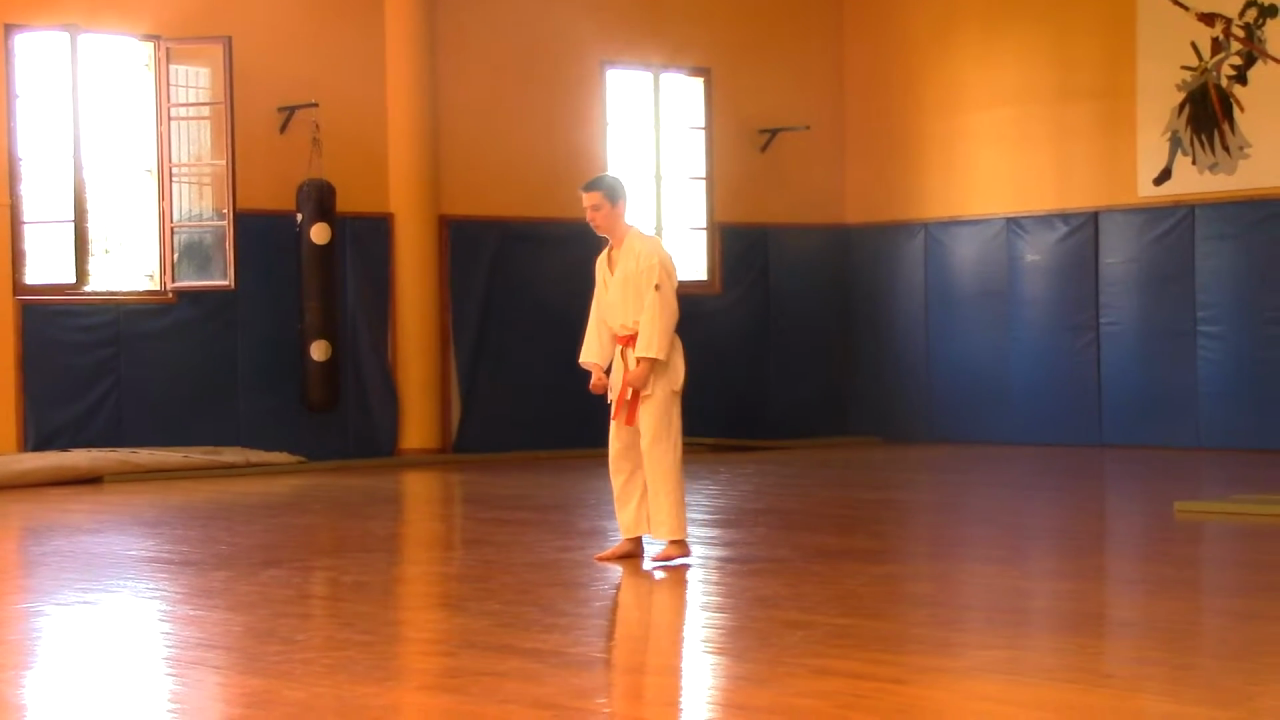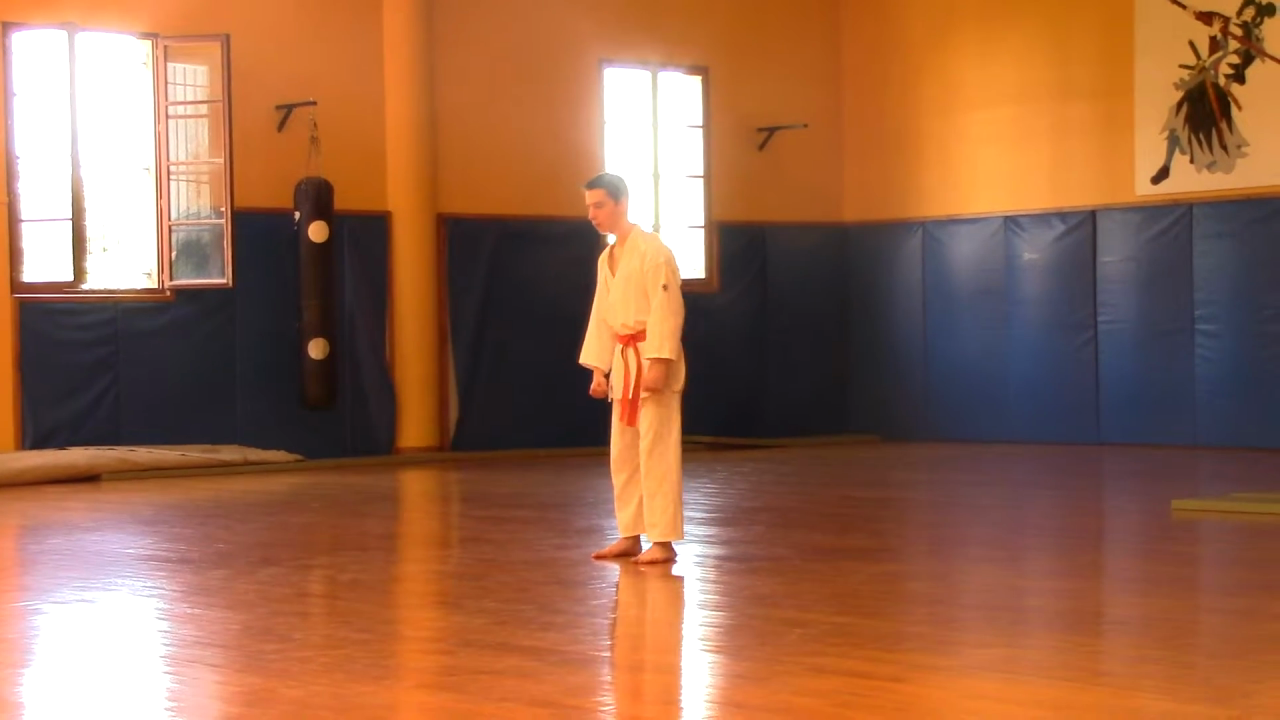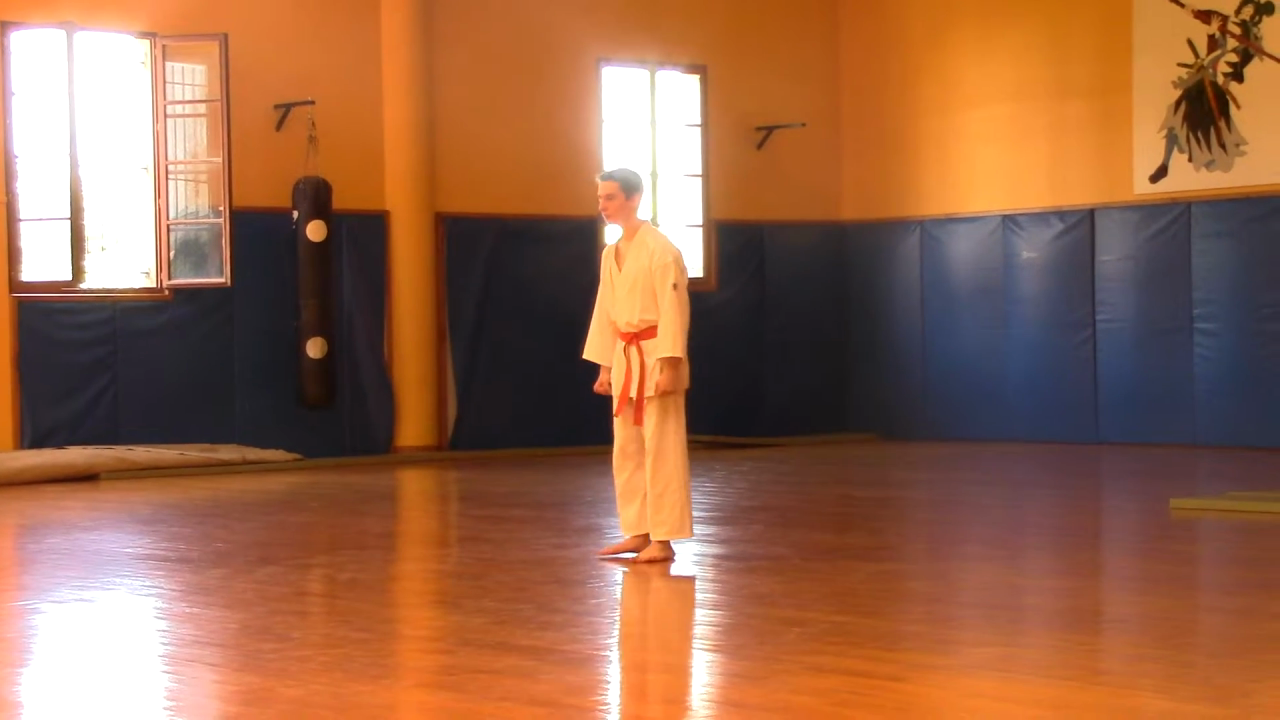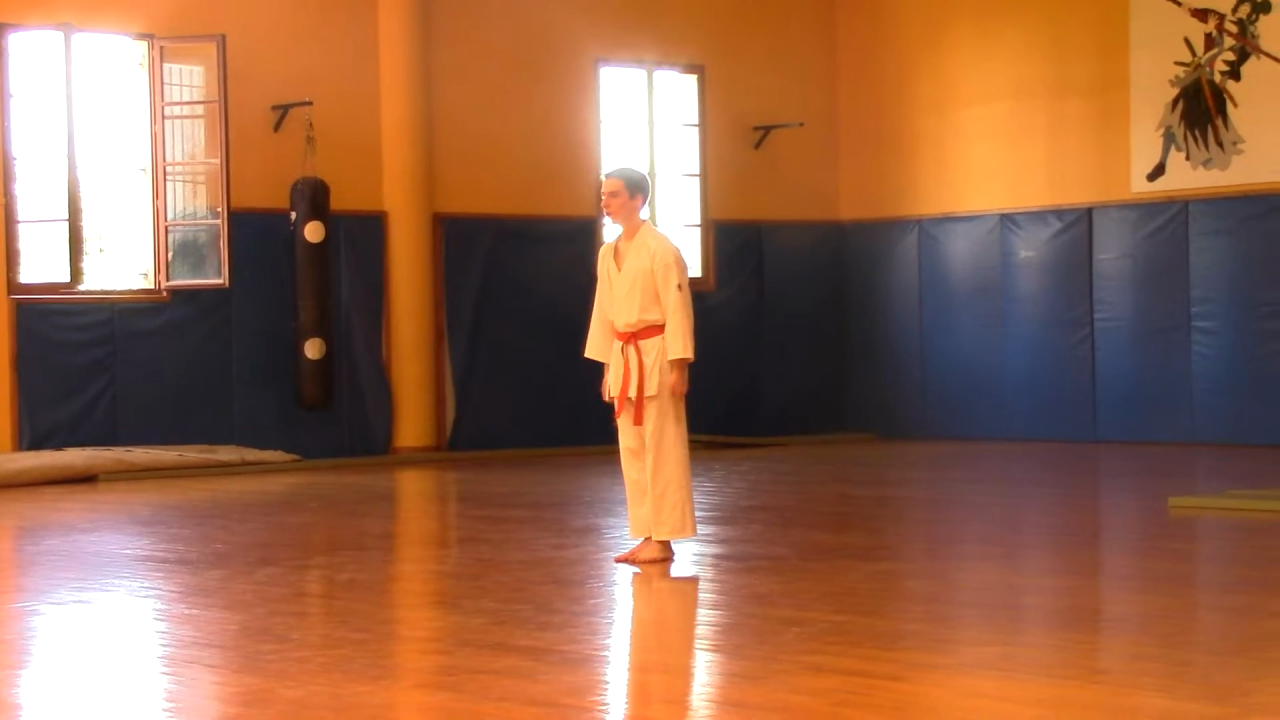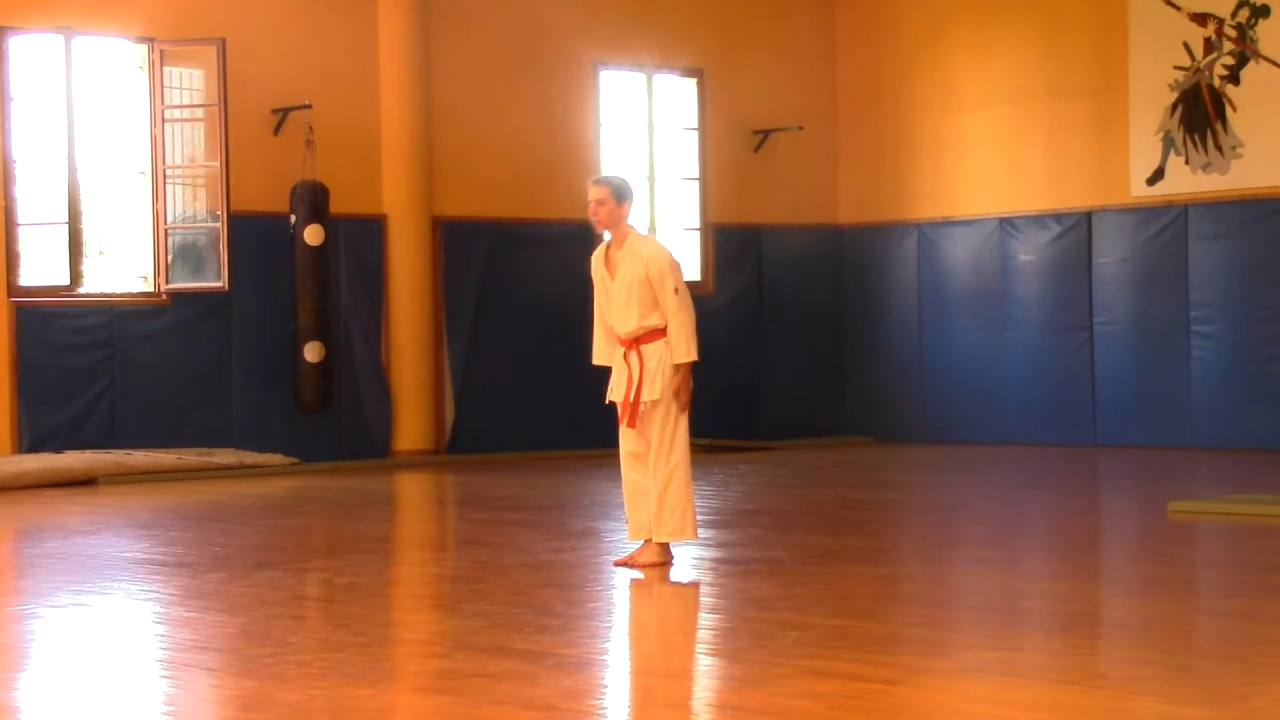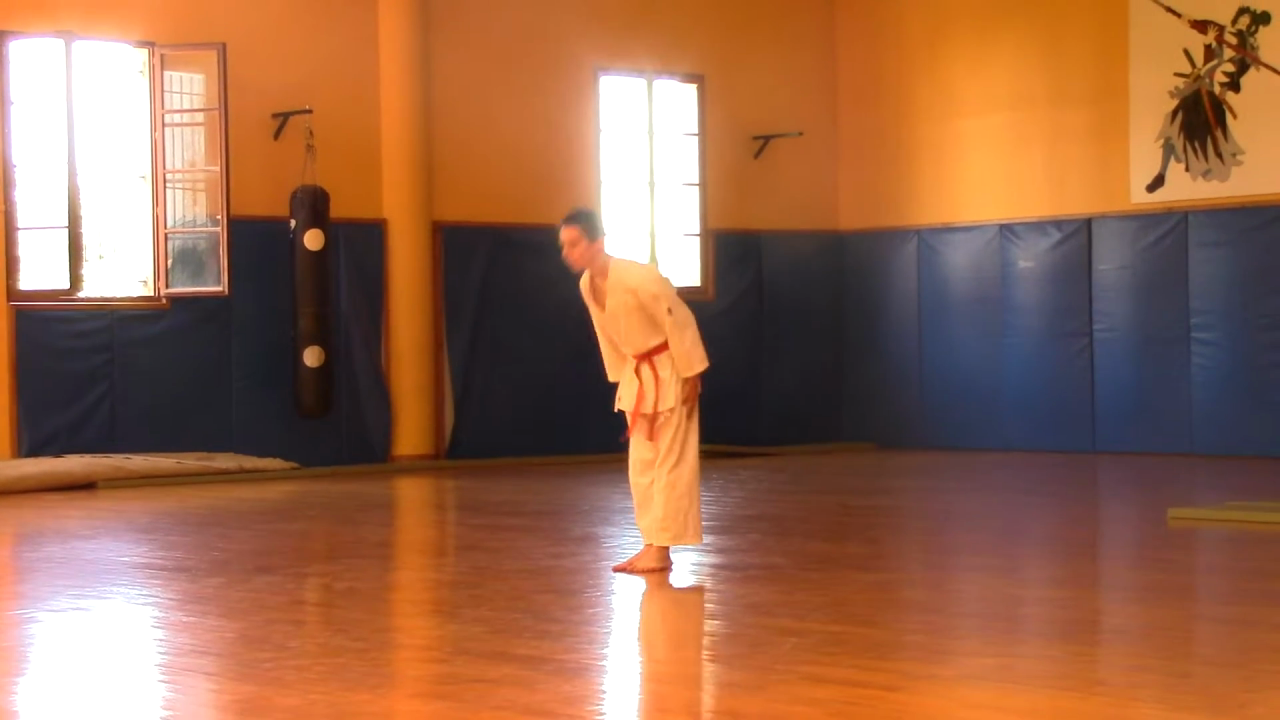
dt=0.2s
person 1, frame 1
left shoulder: (648, 250)
right shoulder: (604, 260)
left elbow: (660, 311)
right elbow: (600, 317)
left wrist: (646, 363)
right wrist: (597, 367)
left hip: (655, 360)
right hip: (624, 362)
left knee: (658, 450)
right knee: (623, 454)
left ankle: (674, 538)
right ankle: (632, 537)
person 1, frame 2
left shoulder: (653, 250)
right shoulder: (606, 258)
left elbow: (667, 311)
right elbow: (602, 317)
left wrist: (658, 365)
right wrist: (599, 369)
left hip: (653, 360)
right hip: (624, 360)
left knee: (656, 452)
right knee: (623, 454)
left ankle: (662, 541)
right ankle: (630, 535)
person 1, frame 3
left shoulder: (660, 248)
right shoulder: (611, 253)
left elbow: (674, 309)
left wrist: (671, 365)
right wrist: (604, 366)
left hip: (656, 356)
right hip: (625, 357)
left knee: (662, 451)
right knee: (626, 452)
left ankle: (662, 540)
right ankle: (638, 532)
person 1, frame 4
left shoulder: (660, 248)
right shoulder: (608, 251)
left elbow: (678, 309)
left wrist: (679, 367)
right wrist: (606, 365)
left hip: (656, 357)
right hip: (623, 358)
left knee: (662, 452)
right knee: (633, 453)
left ankle: (662, 540)
right ankle: (648, 536)
person 1, frame 5
left shoulder: (652, 253)
right shoulder: (599, 258)
left elbow: (679, 311)
left wrist: (683, 368)
right wrist: (615, 368)
left hip: (660, 362)
right hip: (627, 364)
left knee: (664, 456)
right knee: (634, 459)
left ankle: (661, 544)
right ankle: (647, 540)
person 1, frame 6
left shoulder: (638, 279)
right shoulder: (586, 285)
left elbow: (680, 325)
left wrist: (690, 380)
right wrist: (625, 380)
left hip: (670, 374)
right hip: (638, 376)
left knee: (671, 463)
right knee: (643, 467)
left ankle: (660, 549)
right ankle: (651, 545)
person 2, frame 1
left shoulder: (1254, 39)
right shoulder: (1227, 24)
left hip: (1221, 87)
right hip: (1205, 81)
right knee: (1183, 118)
right ankle: (1168, 167)
person 2, frame 2
left shoulder: (1252, 37)
right shoulder: (1225, 23)
left hip: (1219, 86)
right hip: (1203, 80)
right knee: (1181, 118)
right ankle: (1166, 166)
person 2, frame 3
left shoulder: (1250, 35)
right shoulder: (1223, 21)
left hip: (1217, 85)
right hip: (1201, 79)
right knee: (1179, 116)
right ankle: (1165, 164)
person 2, frame 4
left shoulder: (1247, 35)
right shoulder: (1220, 20)
left hip: (1214, 84)
right hip: (1199, 78)
right knee: (1176, 115)
right ankle: (1162, 163)
person 2, frame 5
left shoulder: (1246, 38)
right shoulder: (1219, 24)
left hip: (1213, 88)
right hip: (1198, 82)
right knee: (1175, 118)
right ankle: (1162, 167)
person 2, frame 6
left shoulder: (1247, 45)
right shoulder: (1220, 32)
left hip: (1214, 95)
right hip: (1198, 89)
left knee: (1209, 132)
right knee: (1175, 126)
right ankle: (1161, 174)
